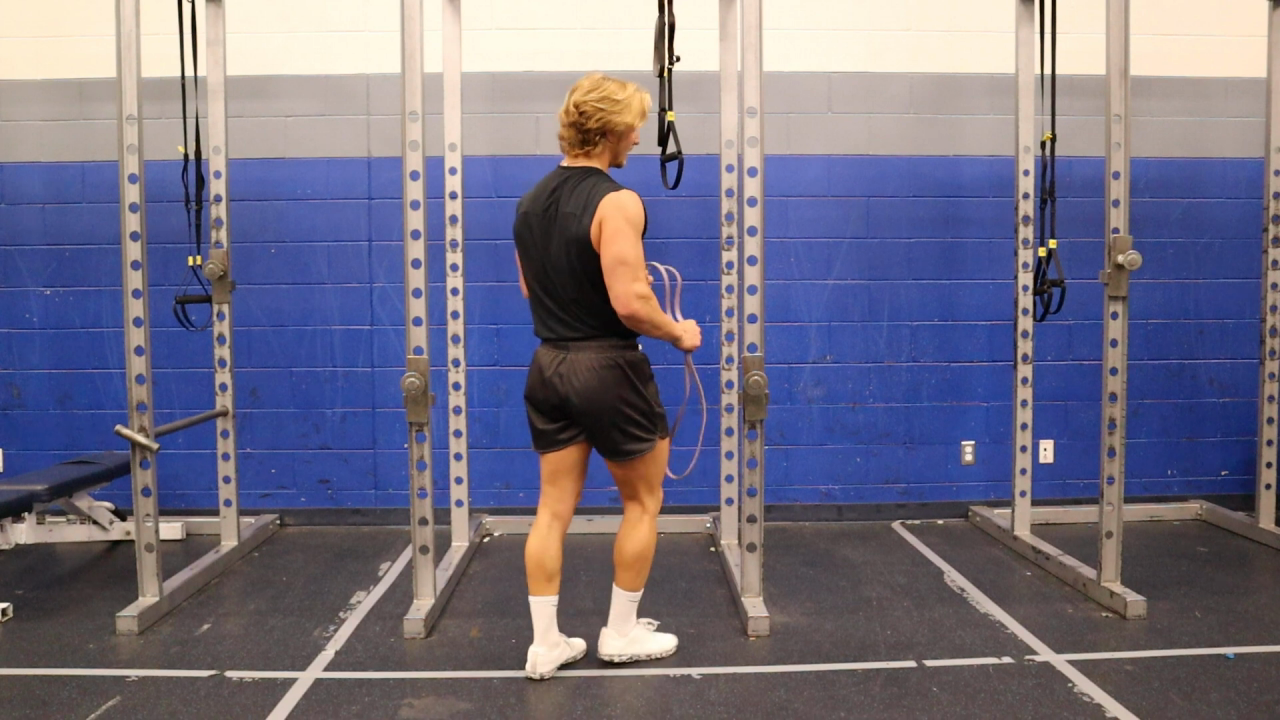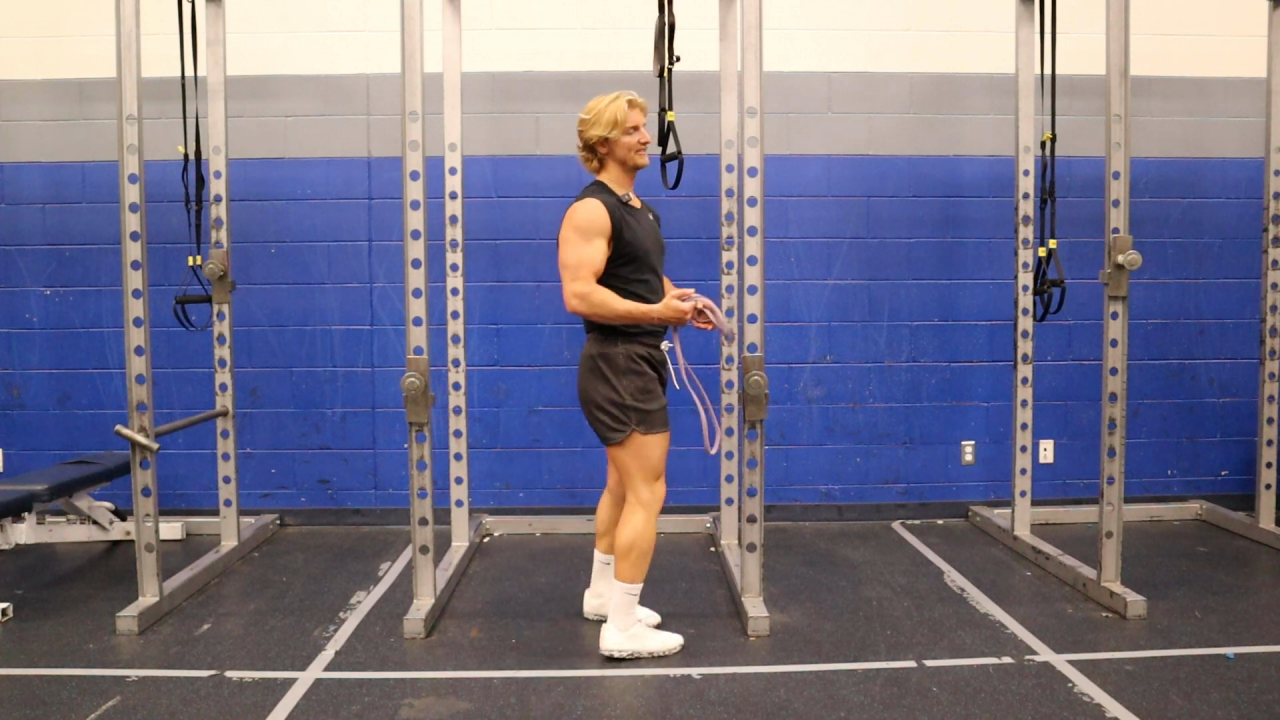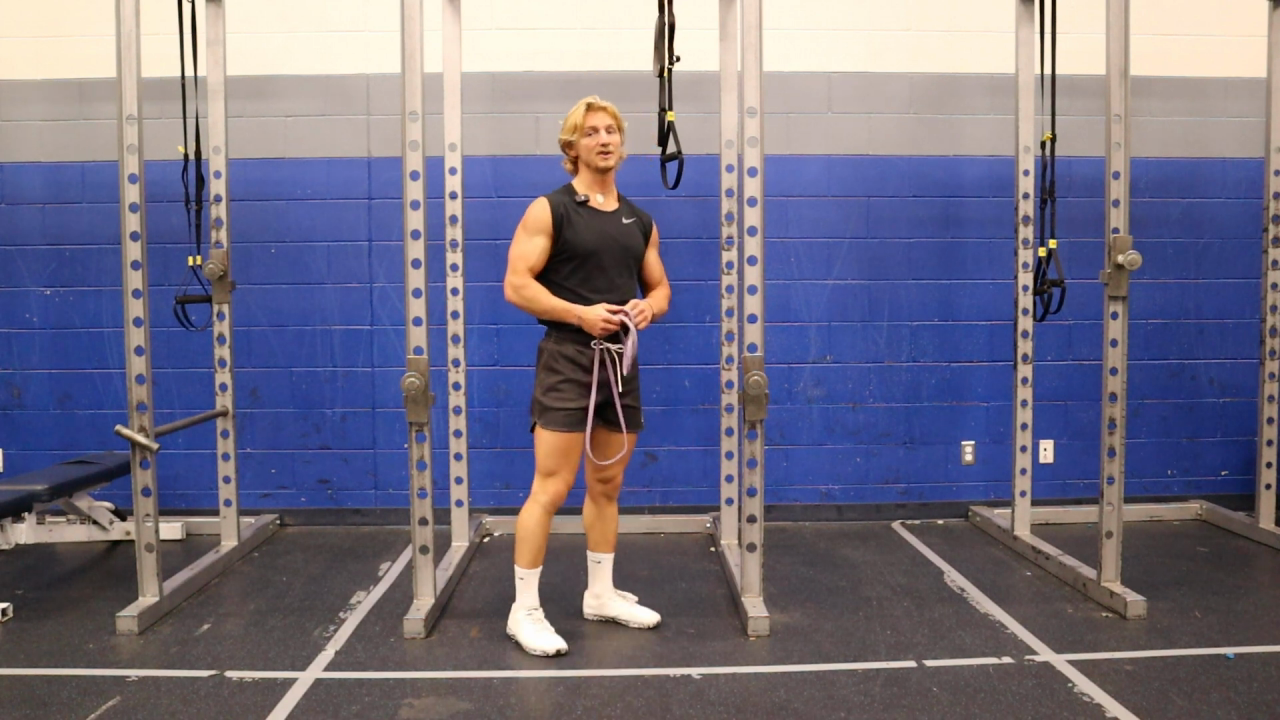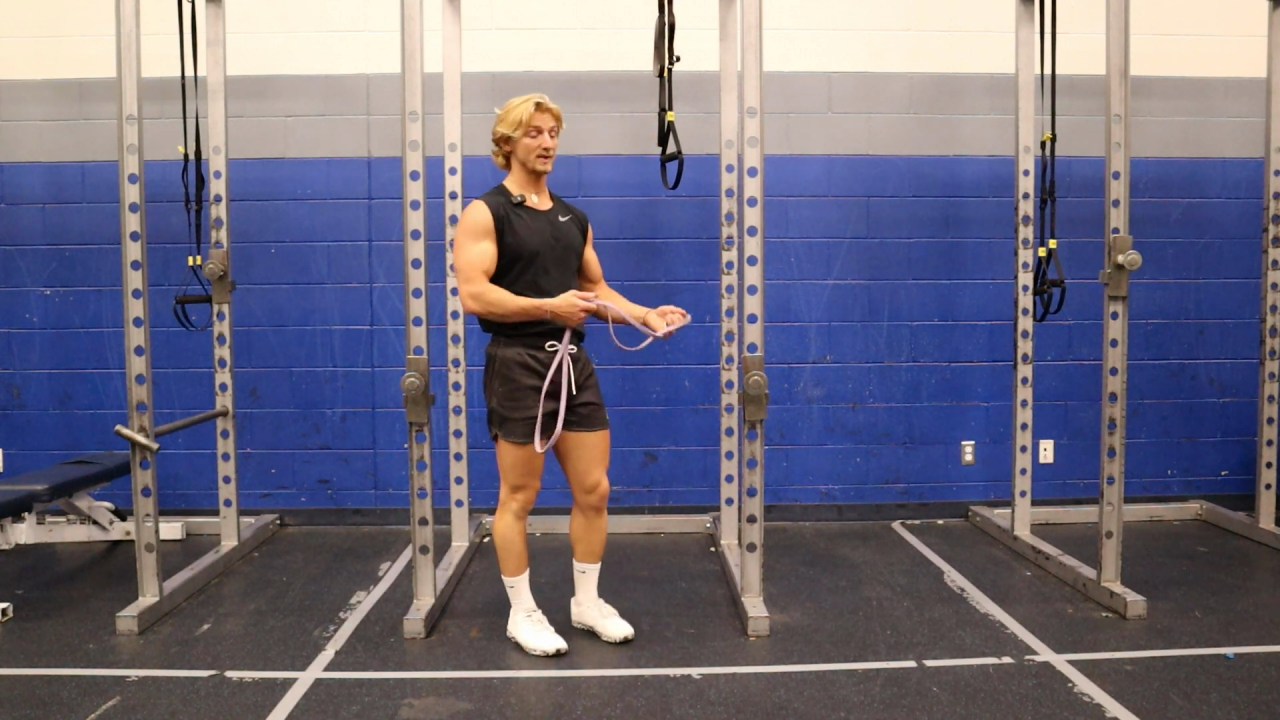
dt=0.7s
person 1, frame 1
left shoulder: (532, 202)
right shoulder: (616, 202)
right elbow: (629, 302)
right wrist: (679, 333)
left hip: (549, 366)
right hip: (609, 367)
left knee: (554, 510)
right knee: (643, 501)
left ankle: (546, 643)
right ankle: (623, 631)
person 1, frame 2
left shoulder: (642, 211)
right shoulder: (591, 210)
right elbow: (579, 295)
left wrist: (685, 301)
right wrist: (659, 312)
left hip: (641, 362)
right hip: (617, 363)
left knee: (624, 487)
right knee: (647, 494)
left ankle: (602, 592)
right ankle: (623, 630)
person 1, frame 3
left shoulder: (640, 221)
right shoulder: (549, 210)
left elbow: (659, 287)
right elbow: (517, 285)
left wrist: (648, 308)
right wrist: (580, 313)
left hip: (620, 361)
right hip: (567, 358)
left knee: (607, 486)
right knee: (550, 489)
left ankle: (601, 593)
right ankle: (525, 609)
person 1, frame 4
left shoulder: (574, 218)
right shoulder: (485, 213)
left elbow: (595, 288)
right elbow: (473, 294)
left wrist: (646, 314)
right wrist: (549, 307)
left hip: (575, 363)
right hip: (518, 365)
left knee: (594, 491)
right knee: (519, 496)
left ankle: (587, 602)
right ankle: (522, 612)
